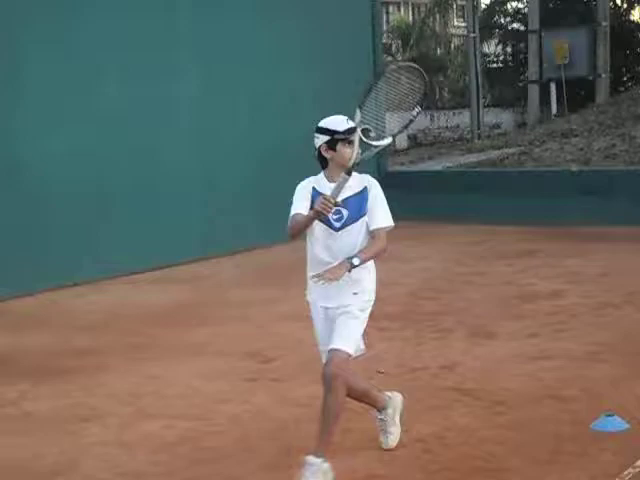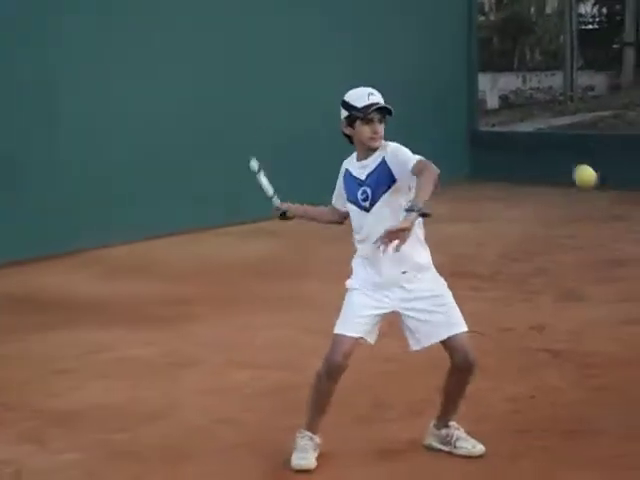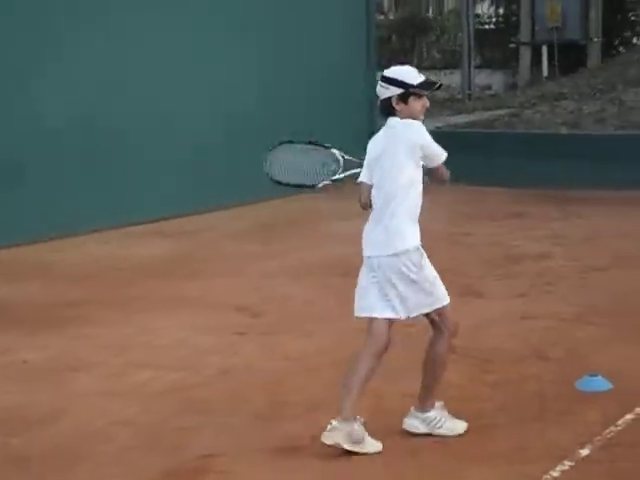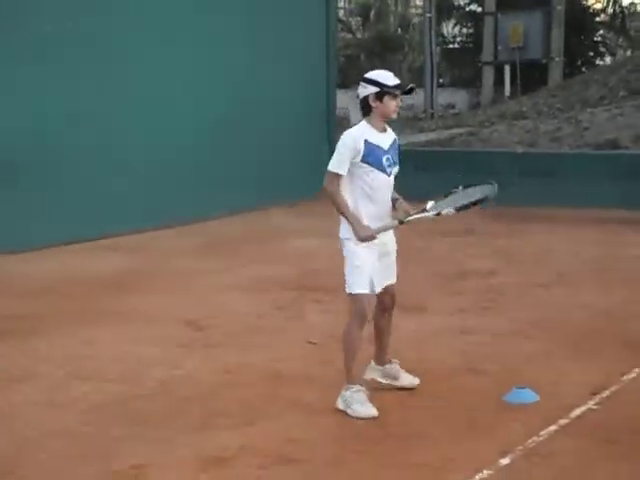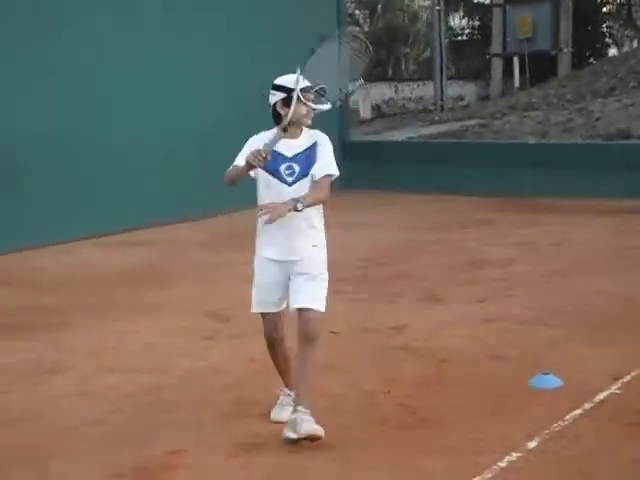
dt=1s
person 1, frame 1
left shoulder: (369, 187)
right shoulder: (308, 189)
left elbow: (380, 240)
right elbow: (293, 232)
left wrist: (347, 265)
right wrist: (313, 213)
left hip: (355, 295)
right hip: (321, 296)
left knee: (335, 371)
right knee: (341, 379)
right ankle: (385, 405)
person 1, frame 2
left shoulder: (395, 155)
right shoulder: (348, 172)
left elbow: (428, 172)
left wrist: (411, 214)
right wrist: (294, 210)
left hip: (418, 276)
right hip: (371, 280)
left knee: (464, 357)
right knee: (335, 361)
left ankle: (442, 429)
right ankle: (309, 435)
person 1, frame 3
left shoulder: (376, 142)
right shoulder: (411, 131)
left elbow: (366, 200)
right elbow: (441, 171)
left hip: (375, 249)
right hip: (401, 248)
left knee: (377, 341)
right knee: (445, 326)
left ankle: (345, 424)
right ankle: (425, 411)
person 1, frame 4
left shoulder: (392, 138)
right shoulder: (353, 138)
right elbow: (330, 185)
left wrist: (397, 202)
right wrist: (356, 223)
left hip: (383, 233)
right hip: (358, 236)
left knee: (387, 301)
right knee: (360, 310)
left ankle: (383, 365)
right ankle: (351, 390)
person 1, frame 5
left shoulder: (320, 142)
right shoulder: (260, 143)
left elbow: (322, 192)
right elbow: (229, 179)
left wrist: (290, 205)
right wrist: (246, 163)
left hip: (309, 251)
right hip: (269, 253)
left knee: (309, 329)
right knee: (272, 333)
left ankle: (297, 412)
right ankle: (291, 390)
